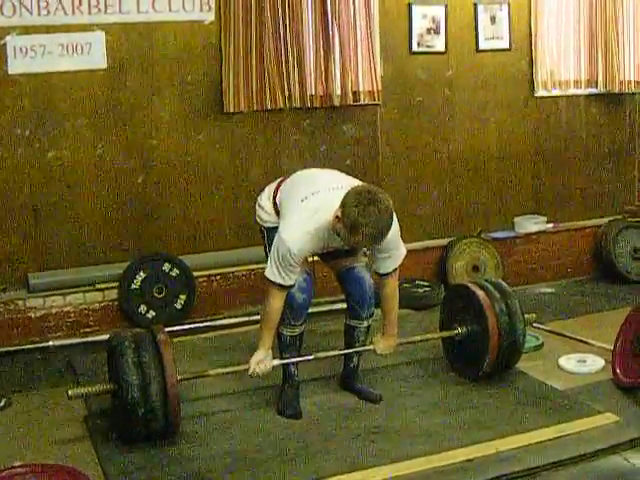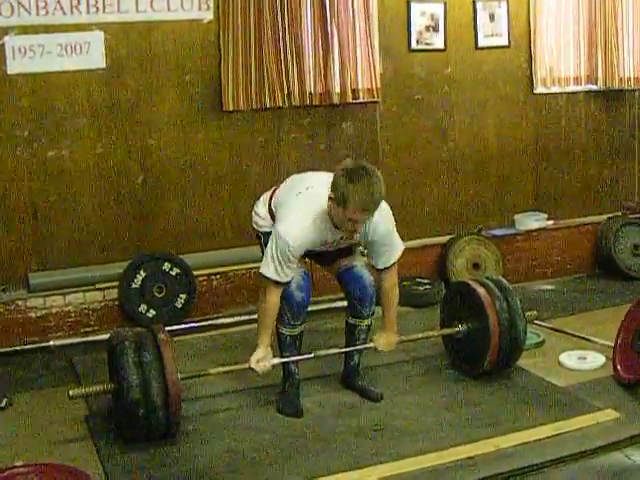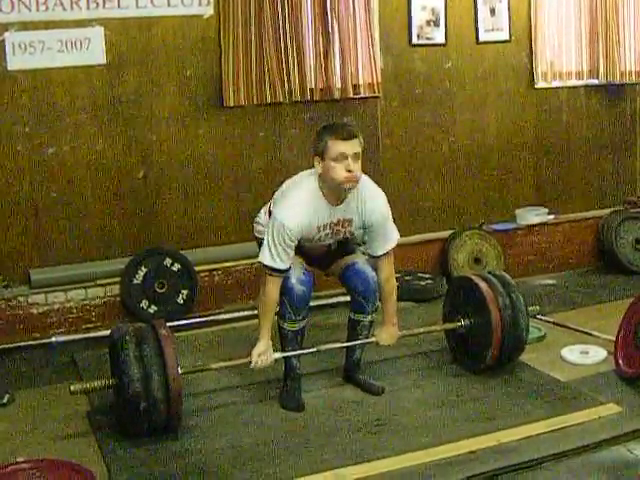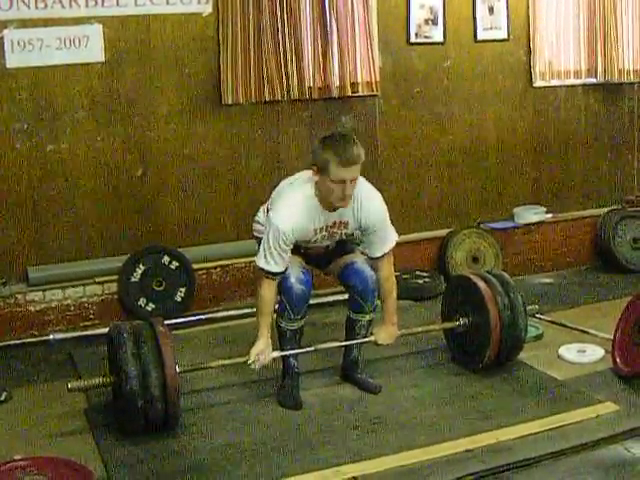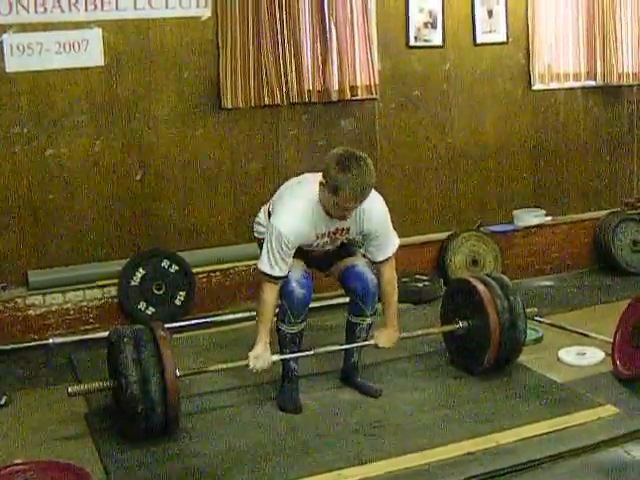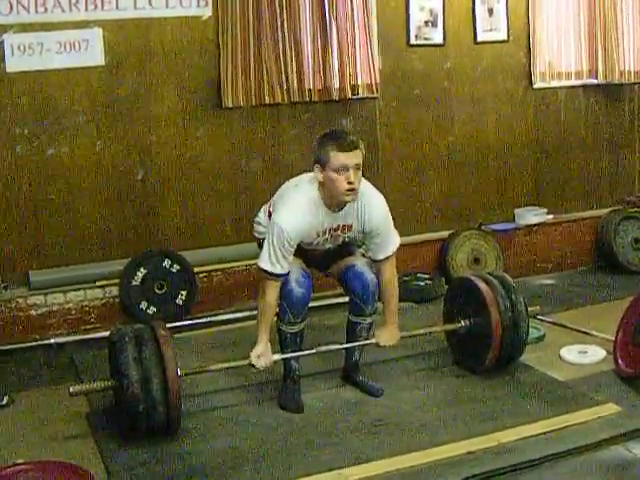
dt=0.5s
person 1, frame 1
left shoulder: (385, 224)
right shoulder: (297, 233)
left elbow: (388, 279)
right elbow: (276, 293)
left wrist: (389, 333)
right wrist: (264, 348)
right hip: (278, 213)
left knee: (362, 288)
right knee: (298, 294)
left ankle: (351, 374)
right ankle: (290, 382)
person 1, frame 2
left shoulder: (380, 217)
right shoulder: (295, 227)
left elbow: (388, 273)
right elbow: (272, 291)
left wrist: (389, 330)
right wrist: (264, 346)
right hip: (273, 224)
left knee: (364, 288)
right knee: (296, 294)
left ankle: (352, 372)
right ankle: (290, 381)
person 1, frame 3
left shoulder: (373, 199)
right shoulder: (292, 210)
left elbow: (384, 264)
right elbow: (271, 281)
left wrist: (390, 322)
right wrist: (264, 339)
left hip: (336, 242)
right hip: (278, 238)
left knee: (367, 283)
right knee: (297, 289)
left ankle: (353, 366)
right ankle: (292, 375)
person 1, frame 4
left shoulder: (370, 201)
right shoulder: (287, 214)
left elbow: (384, 264)
right elbow: (268, 280)
left wrist: (389, 322)
right wrist: (263, 338)
left hip: (334, 241)
right hip: (286, 244)
left knee: (365, 280)
right knee: (296, 286)
left ankle: (351, 365)
right ankle: (290, 373)
person 1, frame 5
left shoulder: (374, 208)
right shoulder: (289, 218)
left elbow: (386, 268)
right elbow: (270, 285)
left wrist: (390, 326)
right wrist: (262, 343)
left hip: (336, 243)
right hip: (278, 241)
left knee: (366, 284)
right knee: (297, 291)
left ankle: (351, 368)
right ankle: (289, 378)
person 1, frame 6
left shoulder: (373, 204)
right shoulder: (291, 215)
left elbow: (386, 265)
right elbow: (271, 284)
left wrist: (391, 324)
right wrist: (263, 341)
left hip: (336, 242)
right hip: (279, 241)
left knee: (366, 283)
right knee: (296, 290)
left ankle: (352, 368)
right ankle: (291, 376)
